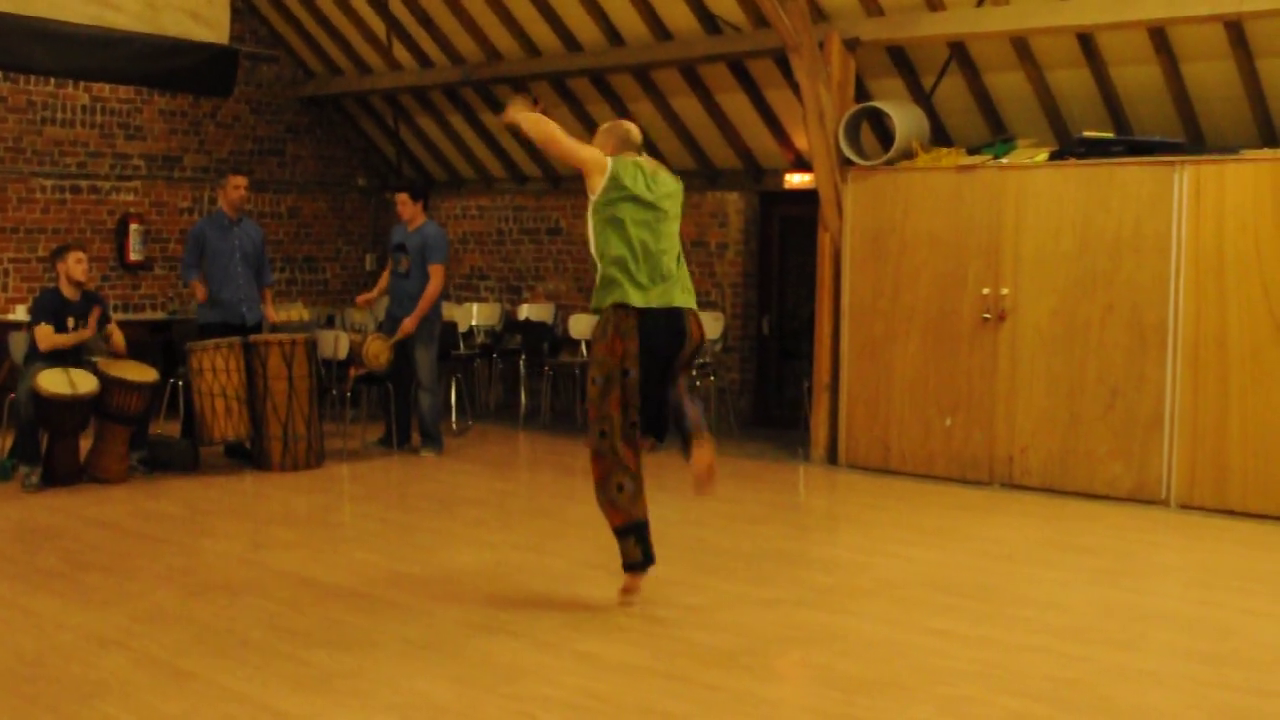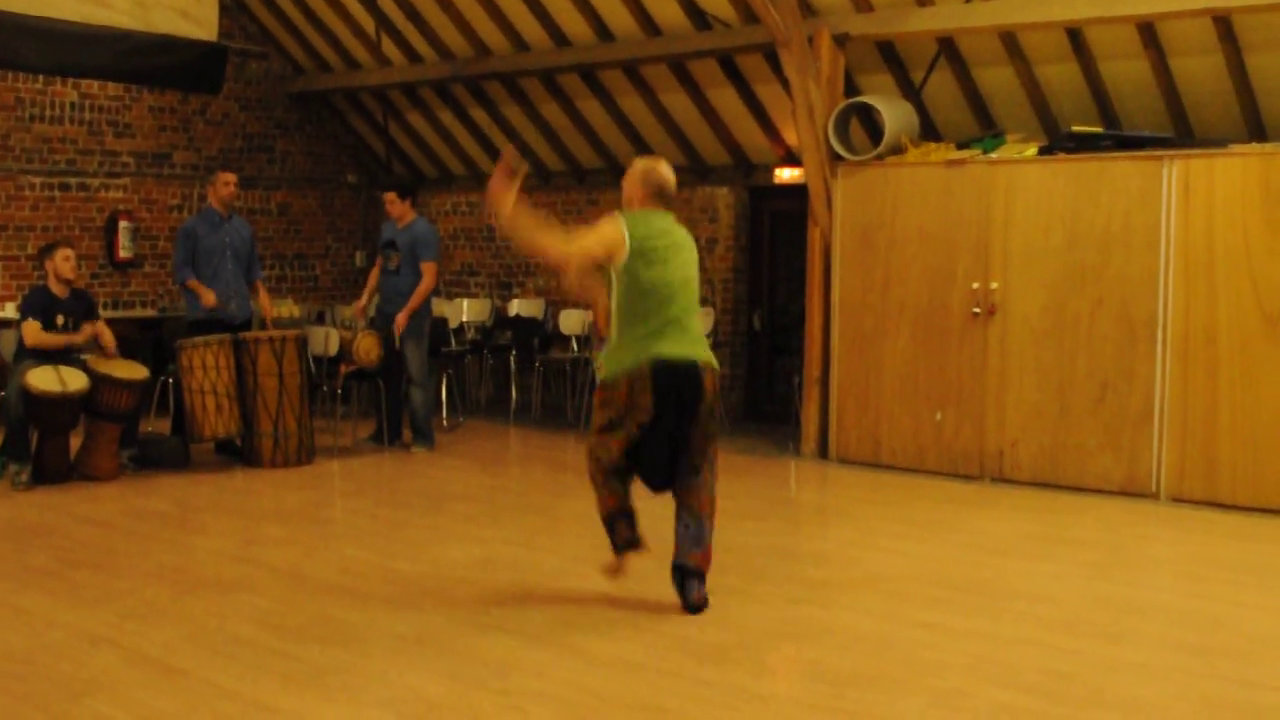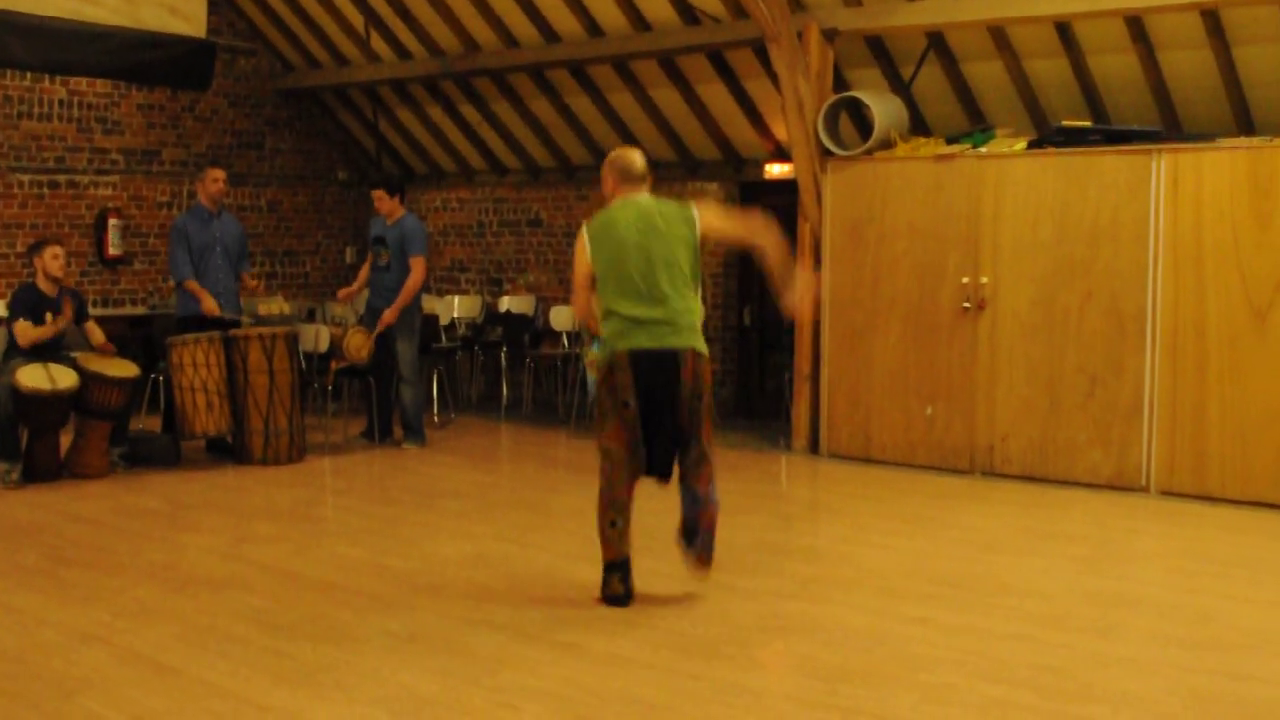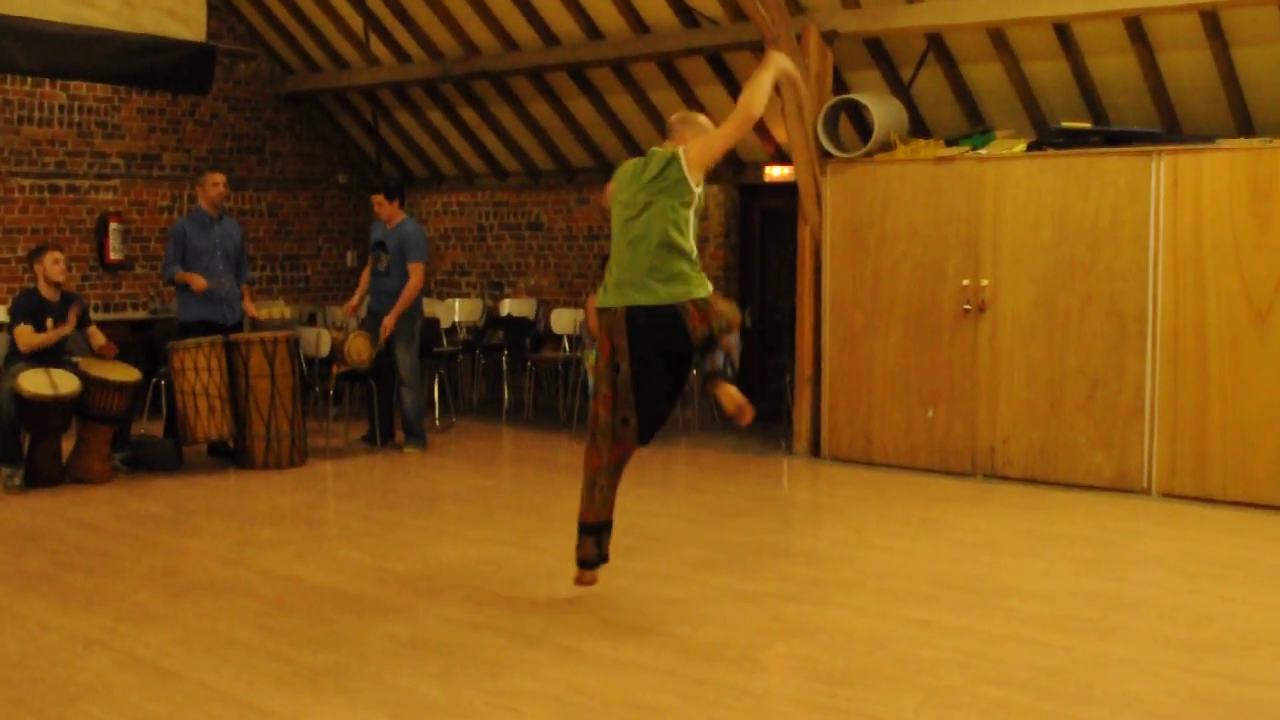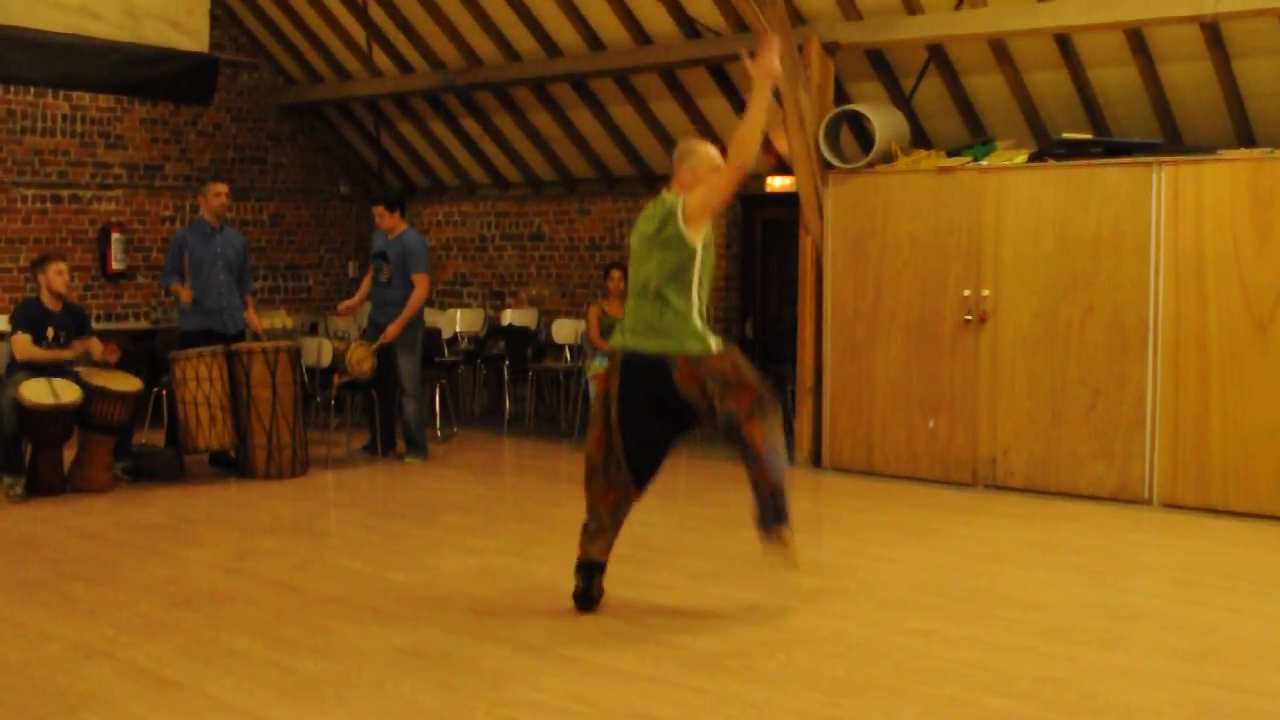
dt=0.2s
person 1, frame 1
left shoulder: (606, 168)
right shoulder: (669, 185)
left elbow: (540, 129)
left wrist: (520, 114)
left hip: (626, 319)
right hip: (679, 316)
left knee: (613, 439)
right knee: (668, 386)
left ankle: (635, 555)
right ankle: (696, 436)
person 1, frame 2
left shoulder: (621, 230)
right shoulder: (684, 241)
left elbow: (561, 254)
left wrist: (509, 210)
left hip: (641, 371)
right hip: (696, 370)
left knee: (607, 452)
right knee: (694, 484)
left ankle: (623, 533)
right ankle: (691, 586)
person 1, frame 3
left shoulder: (594, 230)
right shoulder: (685, 215)
left elbow: (582, 307)
right elbow: (760, 232)
right wrist: (788, 280)
left hip: (624, 358)
right hip: (682, 354)
left knee: (619, 468)
right knee: (695, 454)
left ankle: (617, 579)
right ankle: (699, 544)
person 1, frame 4
left shoulder: (625, 176)
right shoulder: (681, 163)
right elbow: (745, 114)
right wrist: (773, 70)
left hip: (623, 316)
right hip: (679, 307)
left knee: (611, 438)
right knee: (725, 314)
left ankle: (593, 546)
right ankle: (720, 381)
person 1, frame 5
left shoulder: (650, 215)
right shoulder: (688, 209)
right elbow: (741, 161)
right wrist: (762, 84)
left hip: (630, 360)
right hip: (683, 356)
left knee: (613, 477)
right knee: (757, 409)
left ankle: (588, 582)
right ankle: (773, 521)
person 2, frame 1
left shoulder: (255, 231)
right shoulder: (202, 230)
right elbow: (188, 268)
left wrist: (268, 305)
right wrist: (196, 286)
left hip: (250, 319)
right hip: (216, 319)
left ankle: (235, 440)
right ankle: (189, 442)
person 2, frame 2
left shoulder: (244, 228)
right shoulder: (192, 227)
left elbow: (253, 267)
right elbow: (181, 268)
left wrist: (260, 295)
right wrist: (202, 292)
left hip: (239, 315)
right hip: (203, 317)
left ankle: (226, 437)
right ankle: (179, 439)
person 2, frame 3
left shoulder: (234, 225)
right shoulder: (183, 224)
right elbow: (180, 267)
left wrist: (248, 280)
right wrist: (203, 296)
left hip: (228, 312)
right hip: (193, 314)
left ankle: (217, 435)
right ankle: (170, 437)
person 2, frame 4
left shoulder: (234, 228)
right shoulder: (183, 228)
right elbow: (168, 268)
left wrist: (246, 299)
right wrist: (189, 278)
left hip: (230, 317)
right hip: (195, 318)
left ankle: (219, 439)
right ankle: (171, 441)
person 2, frame 5
left shoulder: (237, 238)
right shoulder: (184, 238)
right elbow: (169, 276)
left wrist: (250, 310)
right wrist: (180, 290)
left hip: (232, 326)
right hip: (198, 327)
left ankle: (220, 449)
right ankle: (173, 451)
person 3, frame 1
left shoulder: (433, 235)
right shoulder: (397, 232)
left elbow: (436, 281)
left wrist: (415, 318)
right wrist: (374, 295)
left hip: (422, 319)
right hip: (394, 316)
left knee: (424, 380)
right knee: (395, 377)
left ankle: (432, 440)
right ankle: (397, 435)
person 3, frame 2
left shoulder: (423, 231)
right shoulder: (386, 228)
left elbow: (429, 278)
left wrist: (407, 312)
right wrist: (366, 298)
left hip: (413, 316)
right hip: (385, 312)
left knee: (417, 376)
right knee: (384, 373)
left ankle: (423, 436)
right ankle: (388, 432)
person 3, frame 3
left shoulder: (411, 227)
right shoulder: (376, 224)
left elbow: (418, 273)
left wrist: (395, 309)
right wrist: (354, 288)
left hip: (402, 312)
right hip: (374, 308)
left knee: (406, 373)
right knee: (376, 370)
left ankle: (414, 433)
right ankle: (379, 429)
person 3, frame 4
left shoulder: (411, 232)
right shoulder: (377, 228)
left elbow: (416, 279)
left wrist: (394, 315)
right wrist: (357, 299)
left hip: (403, 316)
right hip: (375, 313)
left knee: (407, 376)
right knee: (377, 375)
left ankle: (415, 437)
right ankle: (380, 433)
person 3, frame 5
left shoulder: (413, 242)
right shoulder: (378, 238)
left elbow: (421, 289)
left wrist: (399, 324)
right wrist: (355, 301)
left hip: (404, 326)
right hip: (376, 322)
left knee: (408, 386)
right knee: (379, 384)
left ankle: (416, 447)
right ankle: (381, 442)
person 4, frame 1
left shoulder: (93, 300)
right shoulder: (47, 299)
left elbow: (113, 332)
right elbow: (45, 343)
left wrist: (118, 347)
right wrist: (85, 333)
left hip: (78, 363)
right hip: (45, 364)
right knee: (26, 393)
left ankle: (133, 452)
right ankle: (29, 464)
person 4, frame 2
left shoulder: (82, 298)
right shoulder: (35, 297)
left elbow: (102, 331)
right elbow: (31, 339)
left wrist: (110, 349)
right wrist: (76, 338)
left hip: (68, 361)
right hip: (34, 361)
left ankle: (123, 449)
person 4, frame 3
left shoulder: (72, 296)
right shoulder: (23, 295)
left elbow: (90, 328)
right elbow: (24, 339)
left wrist: (103, 345)
right wrist: (60, 324)
left hip: (57, 359)
right hip: (24, 360)
left ankle: (114, 446)
person 4, frame 4
left shoulder: (72, 301)
right shoulder: (24, 301)
left elbow: (93, 332)
right elbow: (25, 344)
left wrist: (103, 347)
right wrist: (65, 329)
left hip: (60, 364)
right hip: (25, 365)
left ankle: (116, 451)
person 4, frame 5
left shoulder: (75, 312)
right shoulder: (25, 310)
left elbow: (92, 343)
right elbow: (21, 353)
left wrist: (104, 355)
right wrist: (65, 353)
left hip: (61, 374)
right hip: (26, 374)
